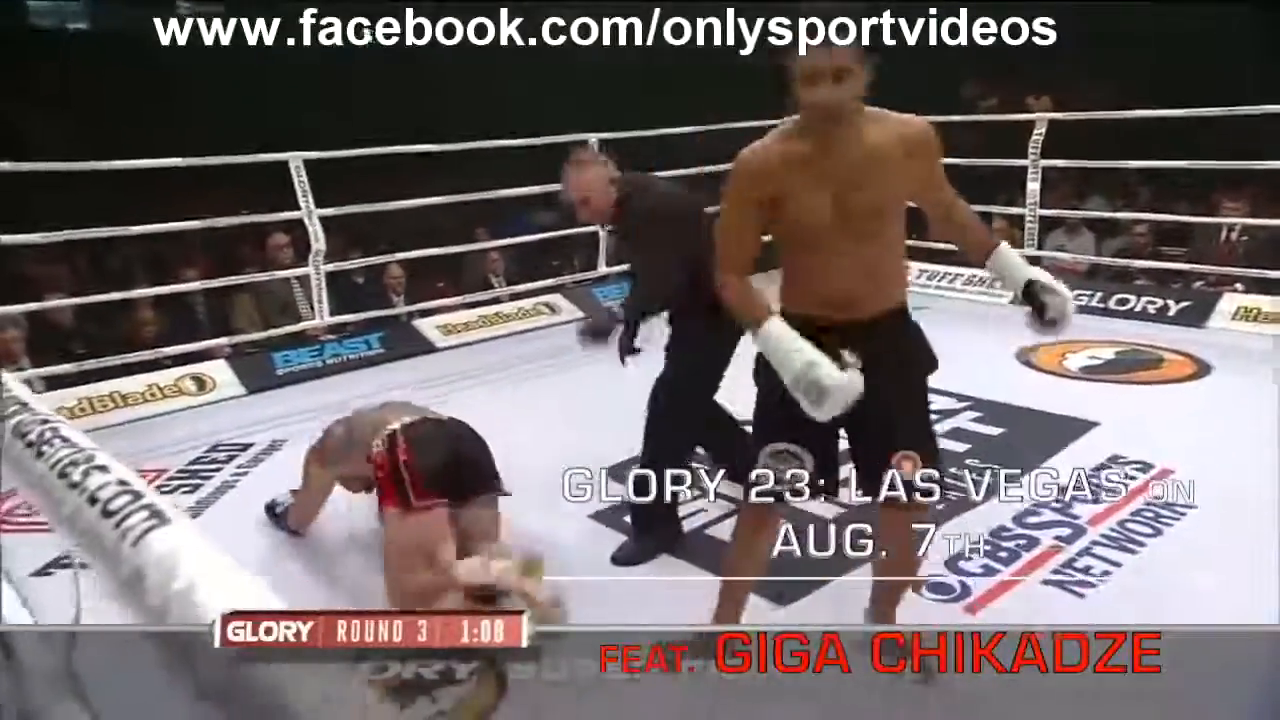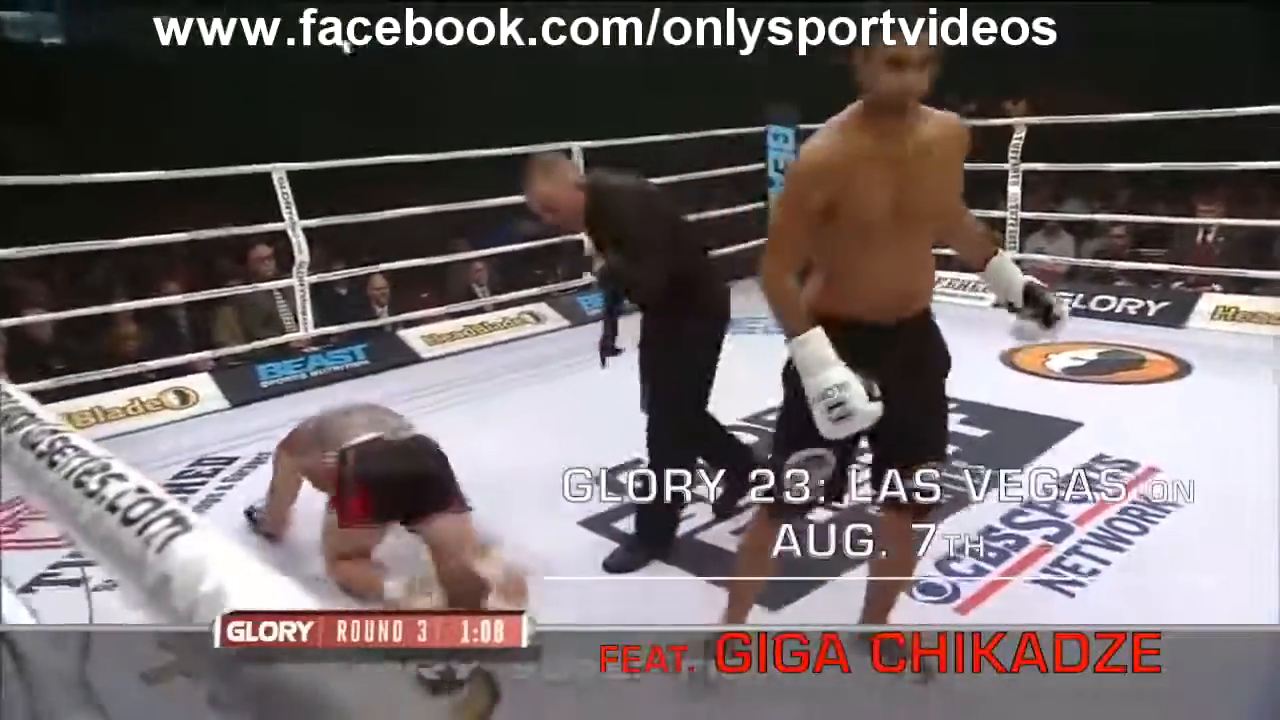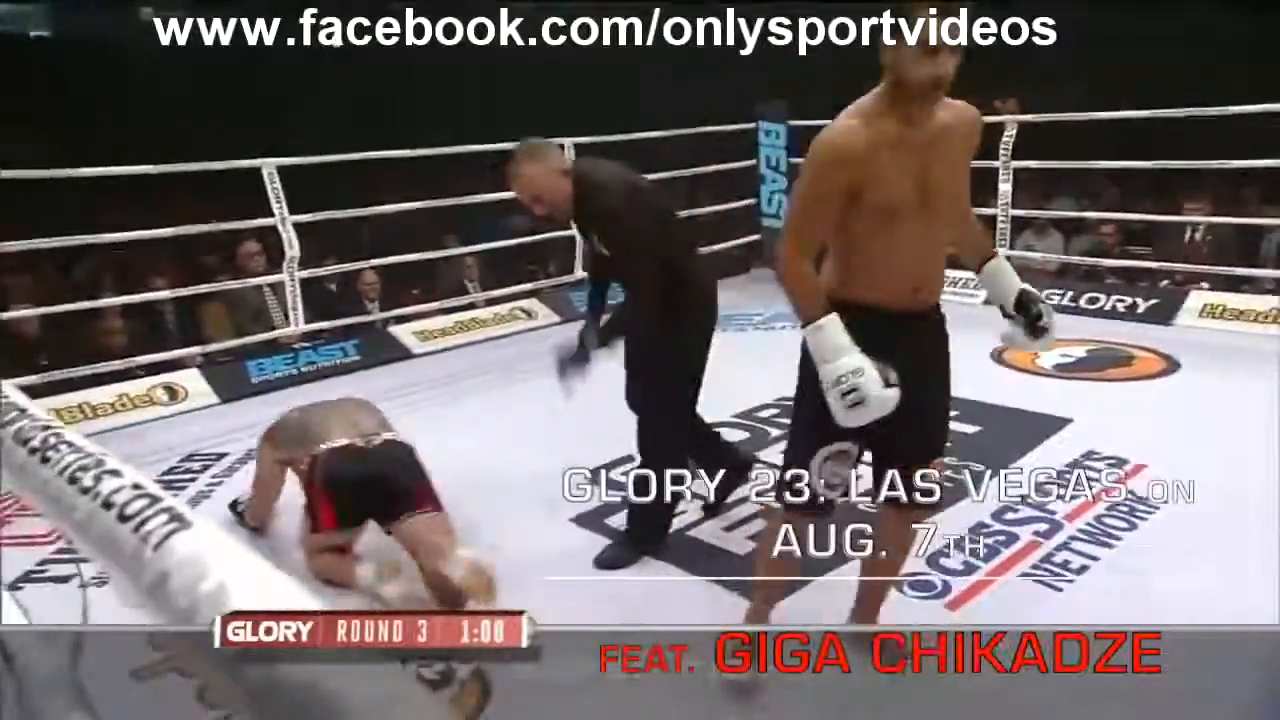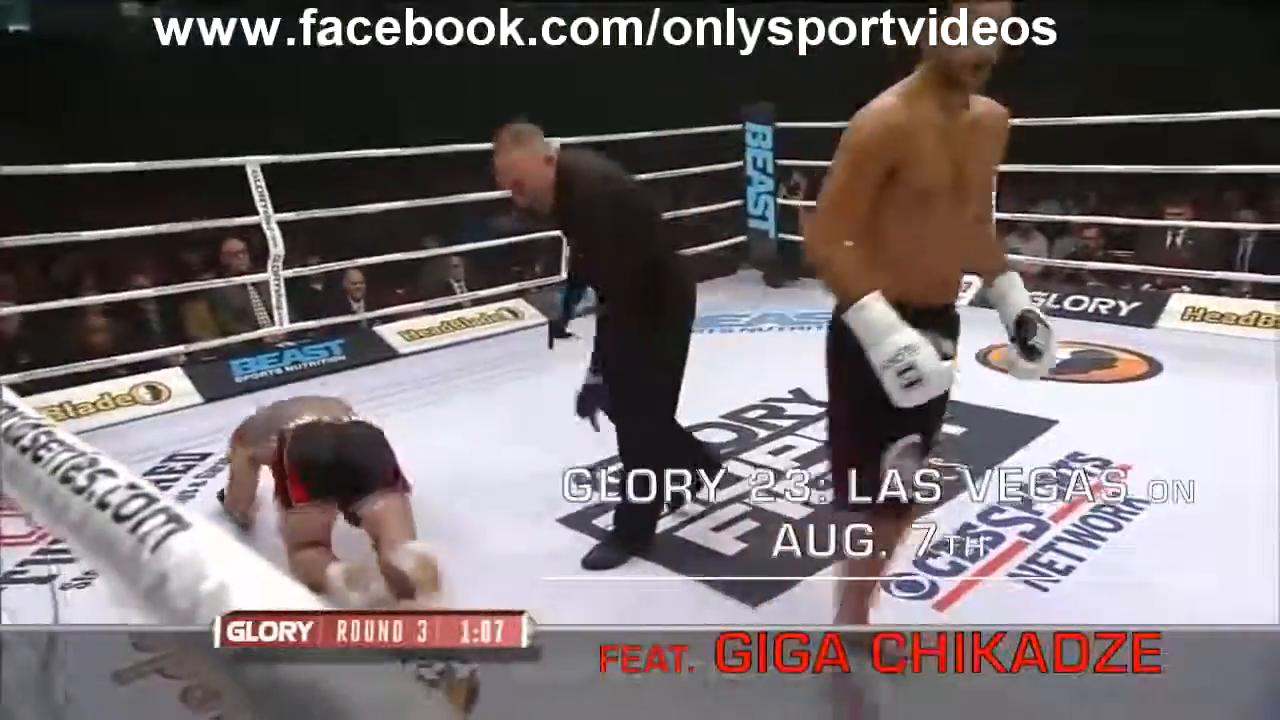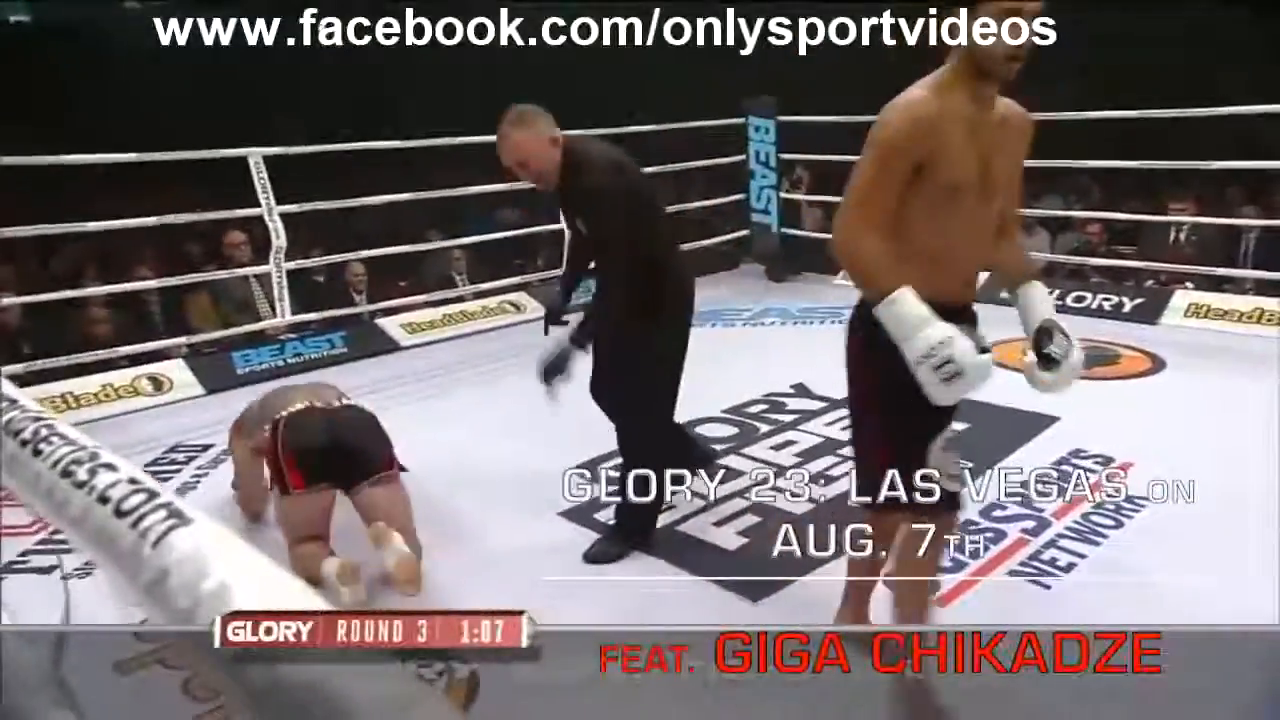
dt=0.1s
person 1, frame 1
left shoulder: (909, 139)
right shoulder: (761, 165)
left elbow: (944, 209)
right elbow: (731, 273)
left wrist: (1012, 269)
right wrist: (787, 350)
left hip: (888, 339)
right hip: (805, 346)
left knee: (904, 506)
right knee: (763, 504)
left ankle: (879, 634)
person 1, frame 2
left shoulder: (950, 136)
right shoulder: (825, 159)
right elbow: (777, 270)
left wrist: (1010, 276)
right wrist: (819, 366)
left hip: (916, 340)
right hip: (837, 343)
left knee: (912, 503)
right knee: (783, 501)
left ankle: (873, 633)
person 1, frame 3
left shoulder: (962, 125)
right shoulder: (847, 143)
right elbow: (793, 257)
left wrist: (1003, 281)
right wrist: (834, 353)
left hip: (923, 331)
right hip: (849, 331)
left knee: (907, 500)
right knee: (808, 502)
left ankle: (862, 631)
right ankle: (753, 630)
person 1, frame 4
left shoulder: (991, 123)
right shoulder: (885, 124)
right elbow: (824, 240)
left wrist: (1013, 297)
right wrist: (886, 334)
left hip: (936, 327)
right hip: (875, 333)
left knee: (892, 499)
right knee: (880, 505)
left ankle: (852, 632)
person 1, frame 5
left shoulder: (1014, 123)
right shoulder: (913, 117)
right elbow: (851, 236)
left wrist: (1036, 306)
right wrist: (917, 329)
left hip: (953, 325)
right hip: (897, 332)
left knee: (899, 501)
right knee: (930, 511)
left ankle: (851, 621)
person 2, frame 1
left shoulder: (653, 207)
right shoulder: (633, 200)
left elbow: (661, 281)
left wrist: (621, 317)
right wrist: (629, 324)
left hip: (715, 311)
right hip: (693, 308)
left knee: (669, 409)
right knee: (687, 399)
left ankle: (656, 525)
right ankle: (752, 462)
person 2, frame 2
left shoulder: (627, 206)
right shoulder: (596, 200)
left elbow: (648, 285)
right wrist: (610, 321)
left hip: (695, 310)
right hip: (666, 307)
left knee: (668, 418)
right knee: (669, 407)
left ankle: (654, 534)
right ankle: (740, 467)
person 2, frame 3
left shoulder: (616, 199)
right shoulder: (584, 189)
left elbow: (644, 291)
left wrist: (595, 339)
right wrist: (593, 317)
left hip: (683, 305)
right hip: (653, 301)
left knee: (660, 415)
right knee: (649, 402)
left ankle: (646, 530)
right ankle: (728, 465)
person 2, frame 4
left shoulder: (598, 192)
right shoulder: (565, 185)
left elbow: (617, 289)
left wrist: (597, 371)
right wrist: (567, 305)
left hip: (660, 303)
right hip: (626, 301)
left knee: (640, 414)
right knee: (617, 400)
left ankle: (632, 532)
right ankle: (694, 461)
person 2, frame 5
left shoulder: (604, 178)
right shoulder: (570, 170)
left elbow: (618, 275)
left wrist: (574, 344)
right wrist: (564, 293)
left hip: (659, 299)
right hip: (626, 292)
left knee: (640, 410)
right knee: (611, 393)
left ankle: (633, 526)
right ankle: (684, 457)
person 3, frame 1
left shoulder: (324, 453)
left elbow: (298, 521)
left wrist: (285, 509)
left hip: (405, 456)
right hip: (466, 439)
left knee: (408, 593)
right knee: (481, 588)
person 3, frame 2
left shoulder: (293, 447)
right shoulder: (378, 414)
left elbow: (273, 526)
left wrist: (261, 515)
left hip: (363, 466)
right hip: (424, 453)
left knee: (341, 563)
right knee: (469, 591)
left ankle: (399, 589)
right ankle: (485, 564)
person 3, frame 3
left shoulder: (276, 437)
right shoulder: (363, 409)
left elbow: (258, 519)
left wrist: (245, 509)
left hip: (337, 471)
right hip: (396, 455)
left knee: (321, 554)
right knee: (453, 592)
left ankle: (374, 577)
right ankle: (457, 564)
person 3, frame 4
left shoulder: (246, 436)
right shoulder: (333, 406)
left elbow: (240, 514)
left wrist: (231, 499)
left hip: (303, 450)
left knee: (305, 551)
right knee: (409, 582)
left ankle: (340, 576)
right ankle: (407, 554)
person 3, frame 5
left shoulder: (244, 427)
right shoulder: (328, 392)
left elbow: (253, 509)
left hip: (297, 438)
right hip: (359, 423)
left knee: (304, 545)
left ankle: (335, 570)
right ankle: (392, 546)
